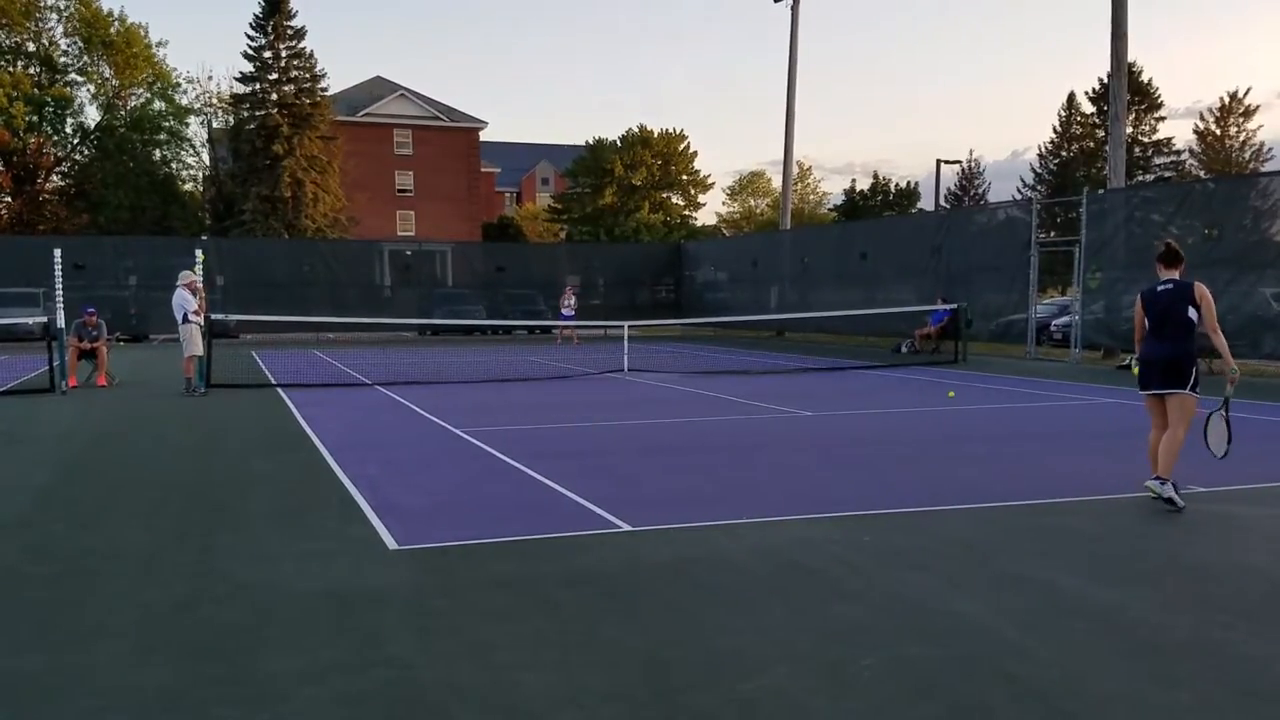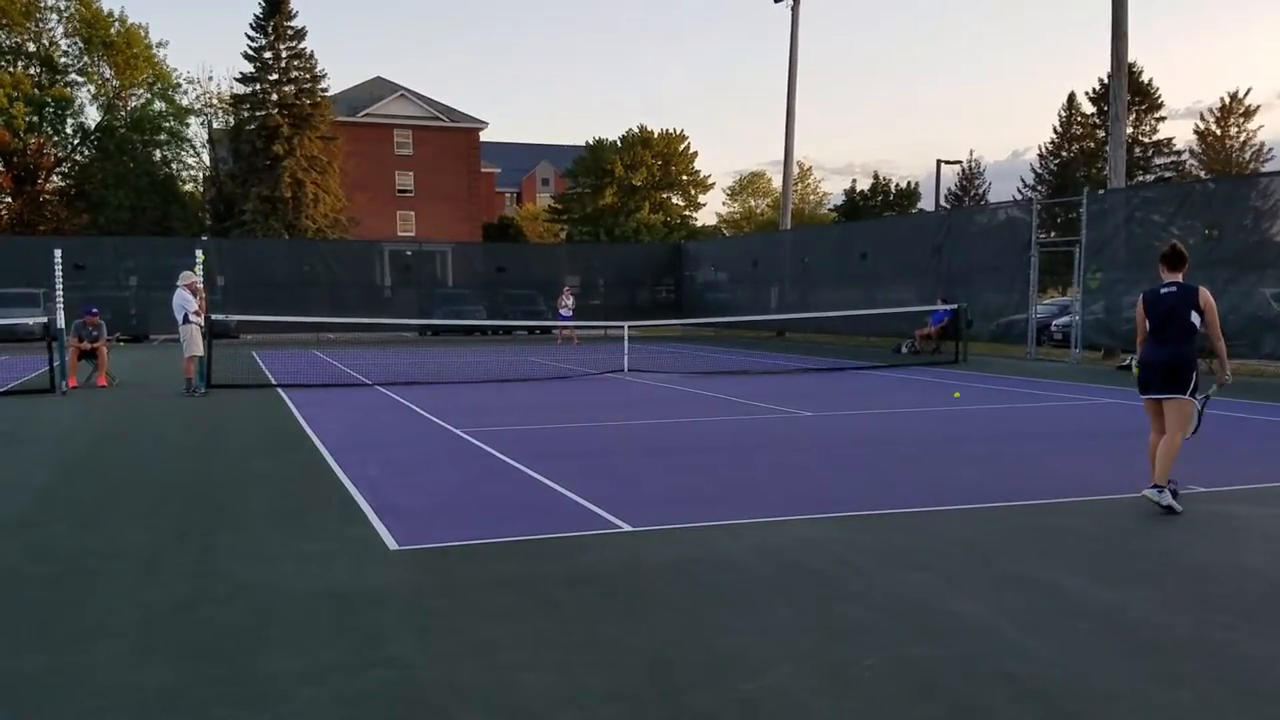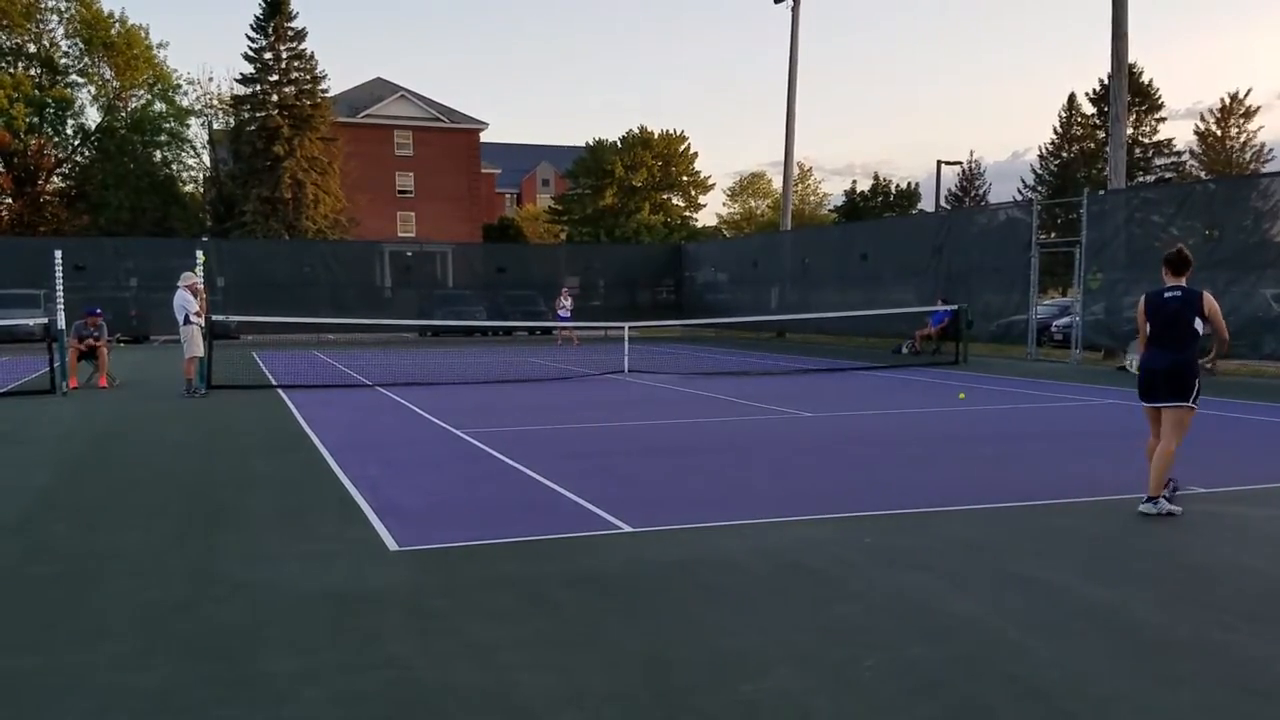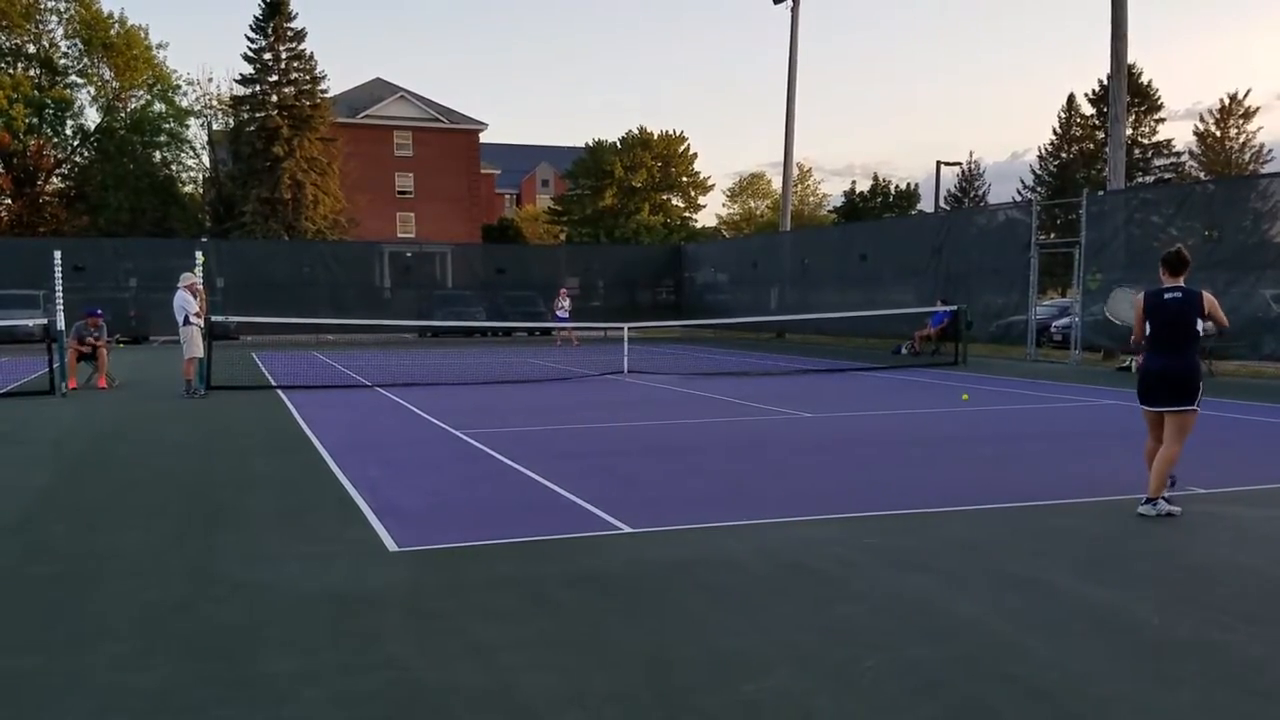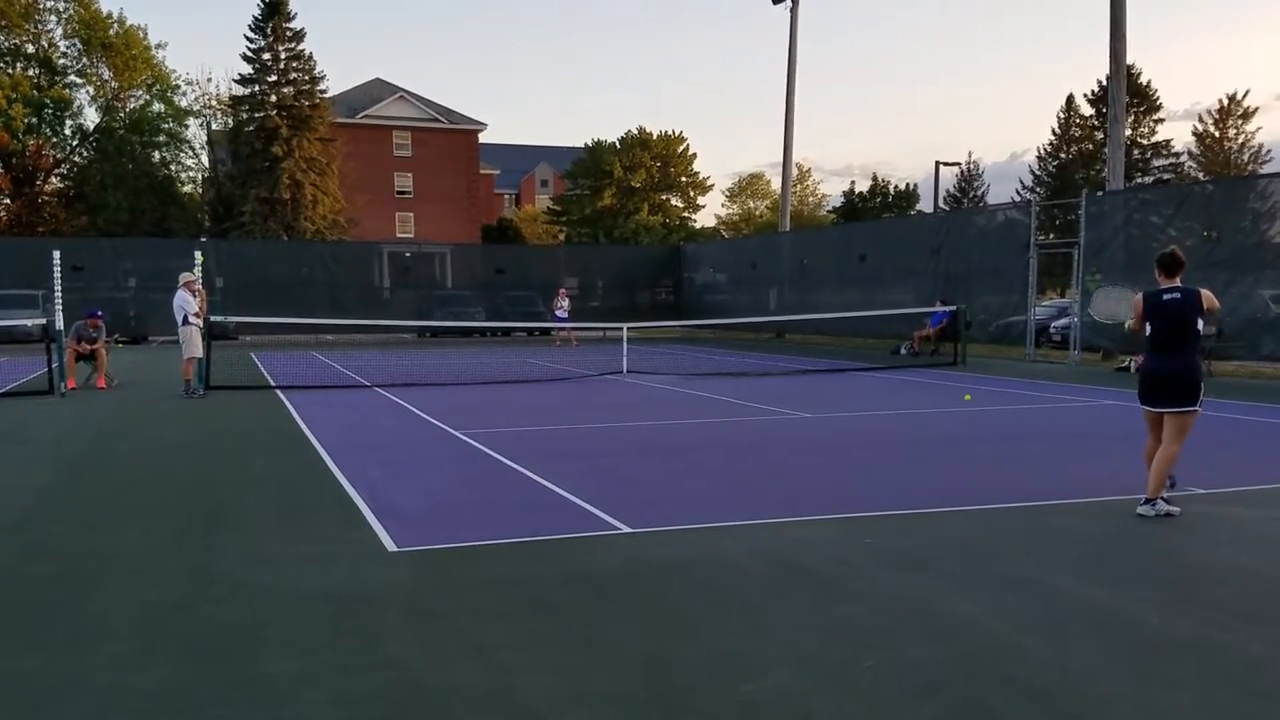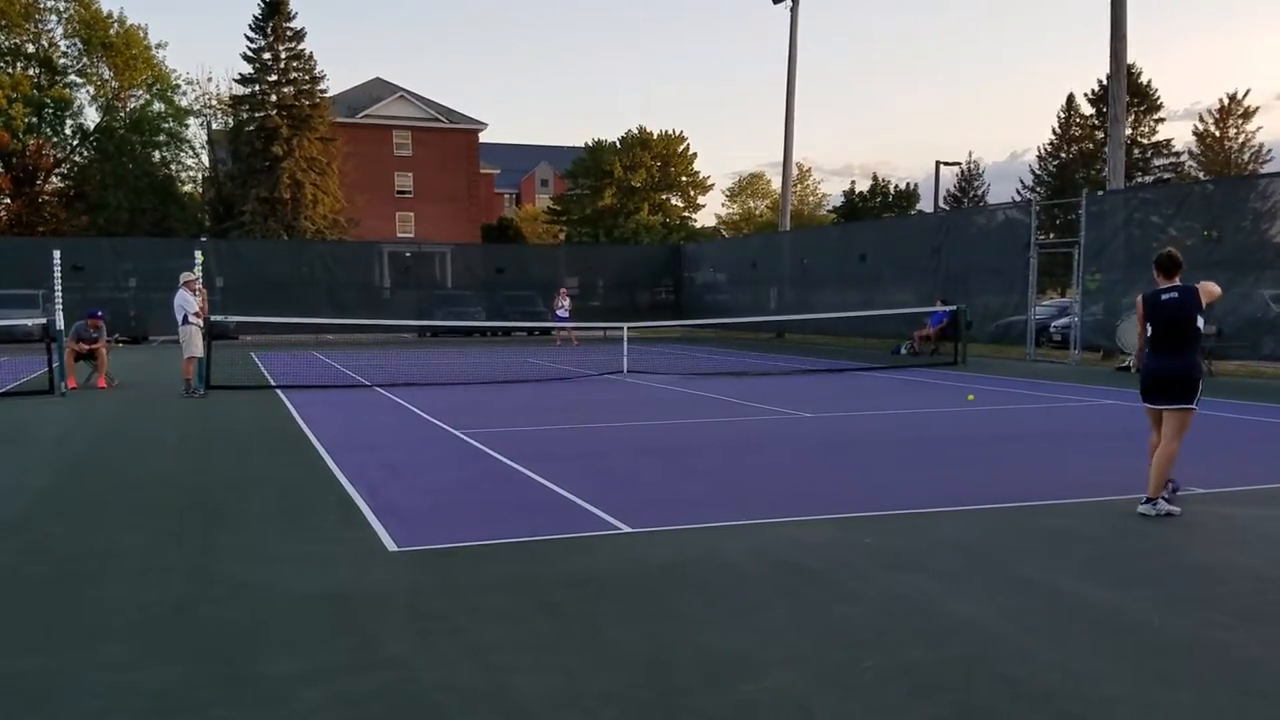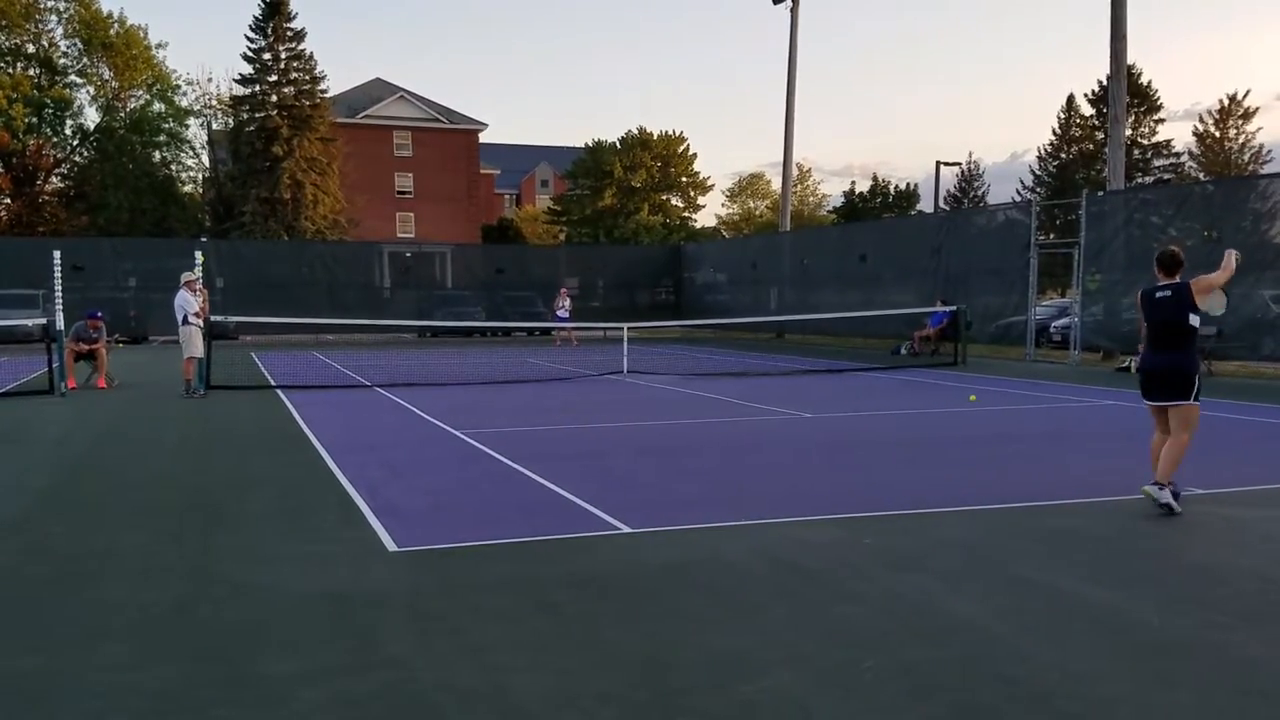
dt=0.2s
person 1, frame 1
left shoulder: (1144, 296)
right shoulder: (1197, 290)
right elbow: (1213, 330)
left wrist: (1142, 363)
right wrist: (1230, 363)
left hip: (1151, 362)
right hip: (1180, 363)
left knee: (1158, 427)
right knee: (1177, 428)
left ankle: (1159, 480)
right ankle: (1161, 479)
person 1, frame 2
left shoulder: (1145, 298)
right shoulder: (1200, 294)
right elbow: (1216, 336)
right wrist: (1224, 369)
left hip: (1150, 365)
right hip: (1180, 368)
left knee: (1157, 431)
right knee: (1174, 433)
left ankle: (1160, 483)
right ankle: (1158, 486)
person 1, frame 3
left shoulder: (1147, 300)
right shoulder: (1204, 299)
right elbow: (1223, 338)
right wrist: (1215, 356)
left hip: (1150, 371)
right hip: (1182, 373)
left knee: (1157, 435)
right knee: (1170, 441)
left ankle: (1160, 484)
right ankle: (1153, 498)
person 1, frame 4
left shoulder: (1144, 299)
right shoulder: (1203, 299)
right elbow: (1223, 325)
left wrist: (1140, 342)
left hip: (1151, 374)
right hip: (1184, 376)
left knee: (1155, 438)
right knee: (1173, 443)
left ankle: (1157, 481)
right ankle: (1152, 500)
person 1, frame 5
left shoulder: (1143, 300)
right shoulder: (1200, 296)
right elbow: (1216, 308)
left wrist: (1129, 324)
left hip: (1152, 374)
right hip: (1185, 376)
left knee: (1154, 438)
right knee: (1172, 443)
left ankle: (1157, 482)
right ankle: (1151, 500)
person 1, frame 6
left shoulder: (1144, 301)
right shoulder: (1199, 292)
right elbow: (1217, 291)
left wrist: (1139, 356)
left hip: (1153, 373)
right hip: (1185, 374)
left knee: (1158, 434)
right knee: (1171, 440)
left ankle: (1161, 484)
right ankle: (1152, 499)
person 1, frame 7
left shoulder: (1144, 296)
right shoulder: (1193, 288)
right elbow: (1225, 272)
right wrist: (1230, 256)
left hip: (1151, 369)
right hip: (1181, 370)
left knee: (1162, 431)
right knee: (1180, 435)
left ankle: (1162, 484)
right ankle: (1159, 485)
